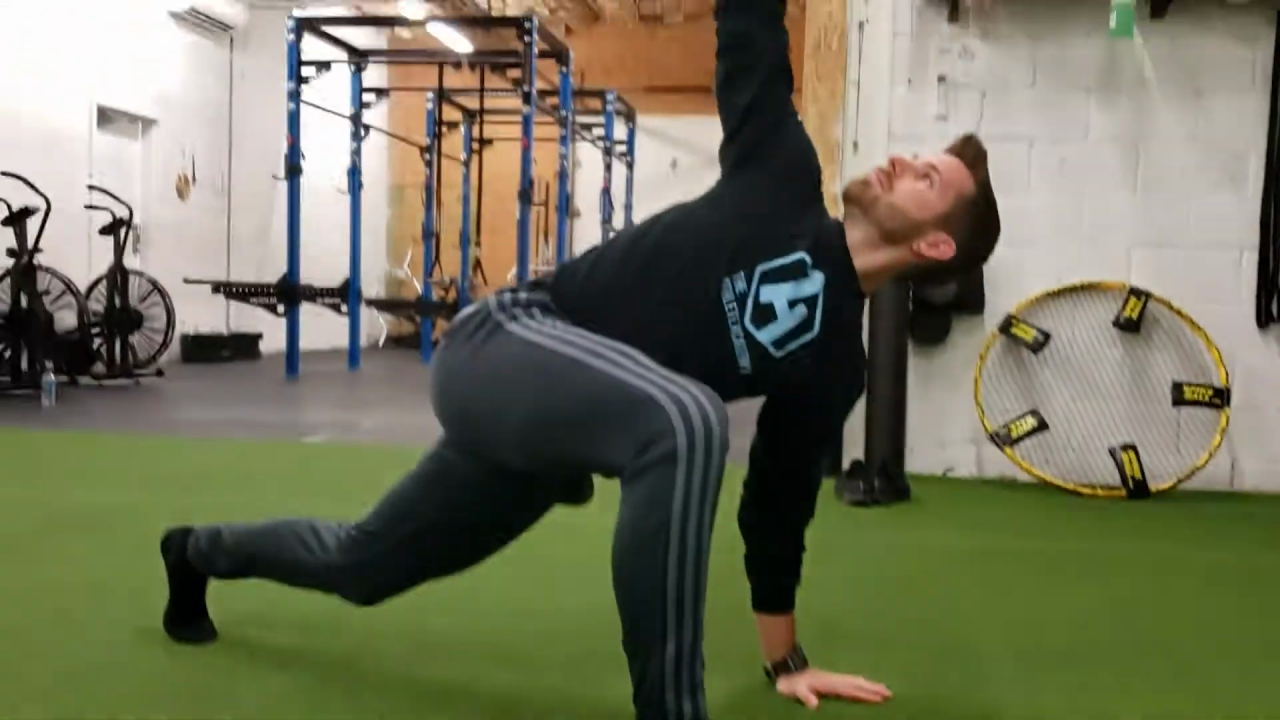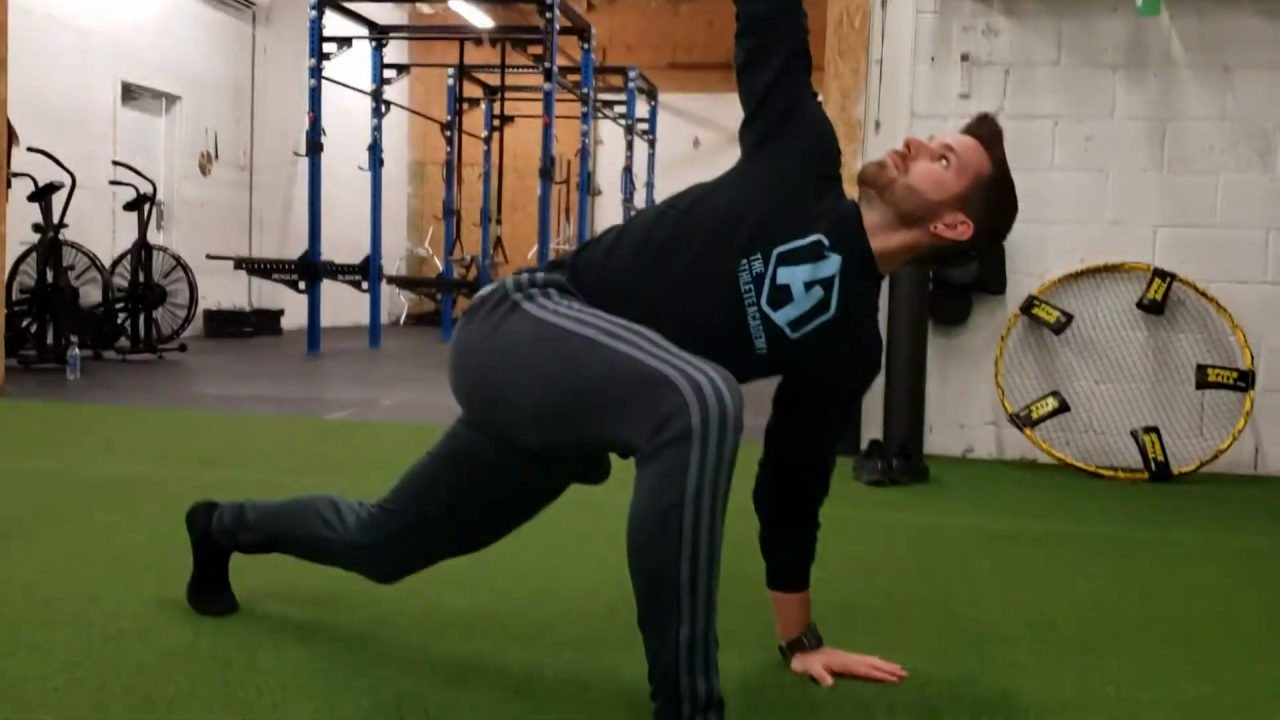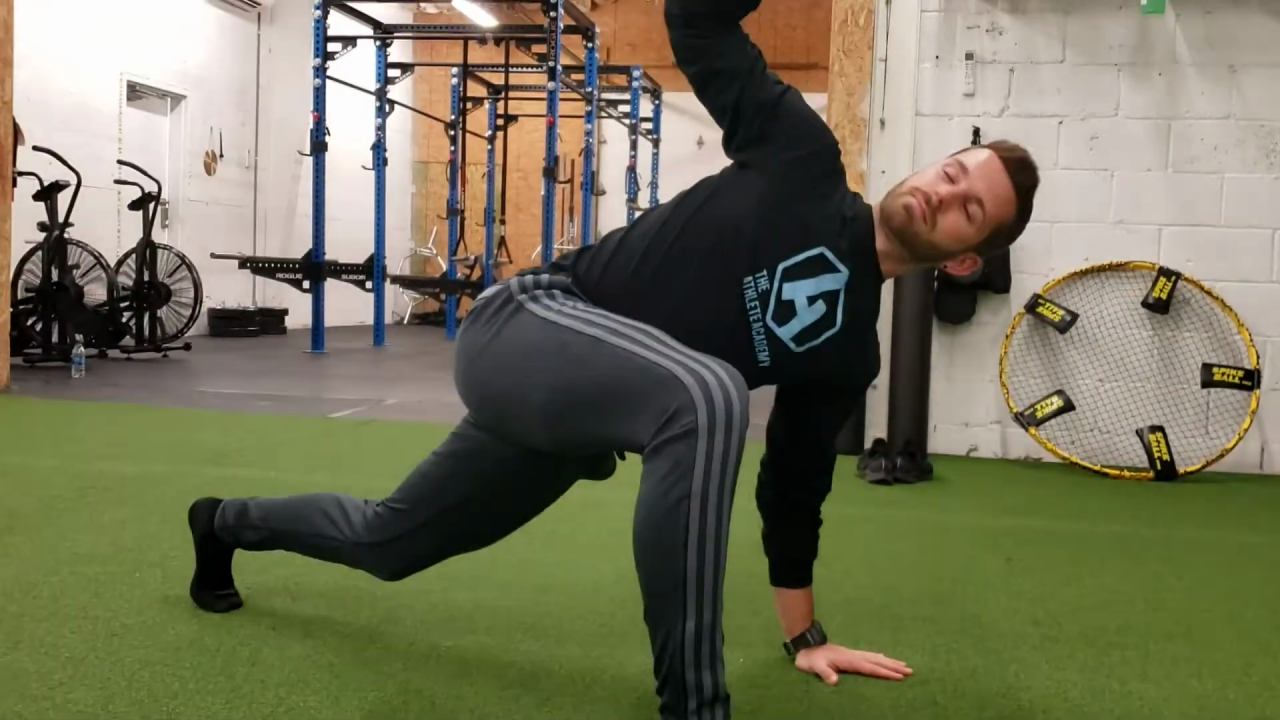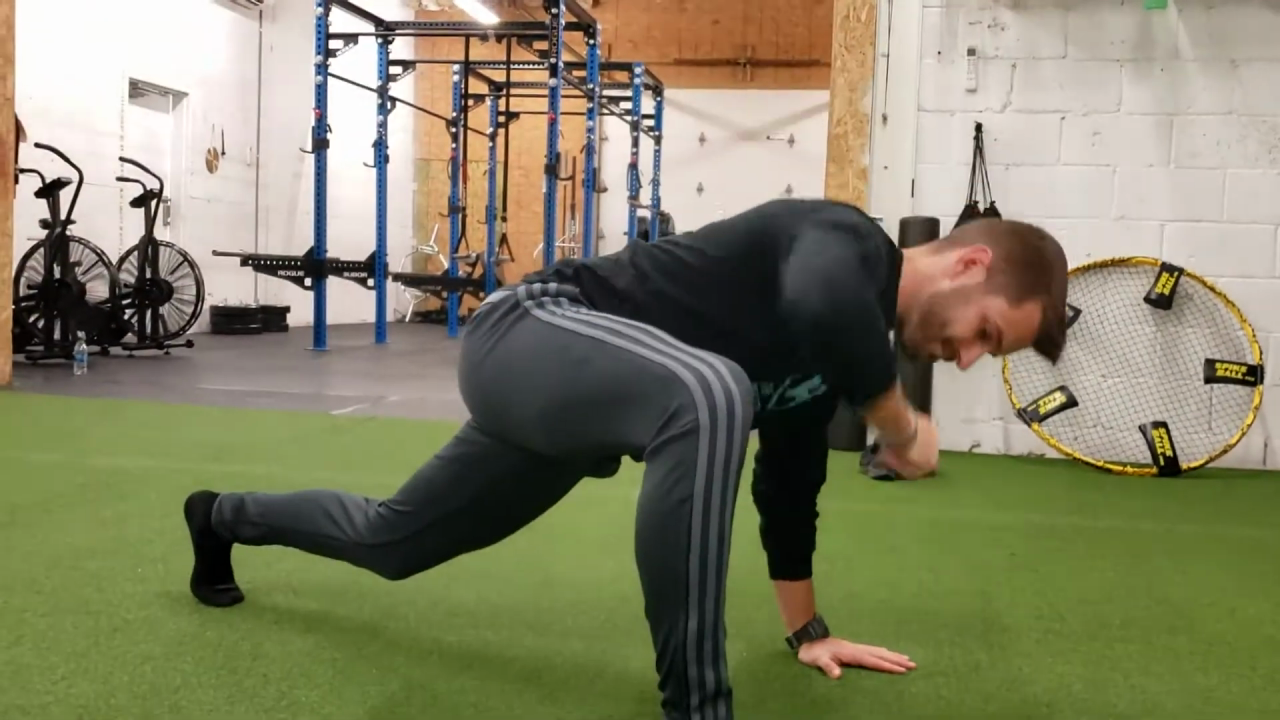
dt=0.4s
person 1, frame 1
left shoulder: (835, 358)
right shoulder: (782, 179)
left elbow: (780, 502)
left hip: (546, 430)
right hip: (500, 343)
left knee: (361, 566)
right knee: (683, 419)
left ankle: (200, 553)
person 1, frame 2
left shoulder: (851, 341)
right shoulder: (803, 165)
left elbow: (792, 483)
left wrist: (799, 638)
left hip: (566, 402)
right hip: (516, 324)
left knee: (382, 543)
right knee: (699, 400)
left ankle: (224, 528)
person 1, frame 3
left shoulder: (850, 346)
right shoulder: (803, 163)
left elbow: (794, 481)
left wrist: (803, 633)
left hip: (571, 399)
right hip: (523, 326)
left knee: (387, 539)
right knee: (706, 396)
left ankle: (227, 525)
person 1, frame 4
left shoulder: (851, 351)
right shoulder: (854, 250)
left elbow: (790, 477)
right elbow: (823, 311)
left wrist: (808, 627)
right wrist: (900, 422)
left hip: (555, 388)
right hip: (528, 329)
left knee: (392, 538)
right knee: (711, 393)
left ankle: (225, 515)
